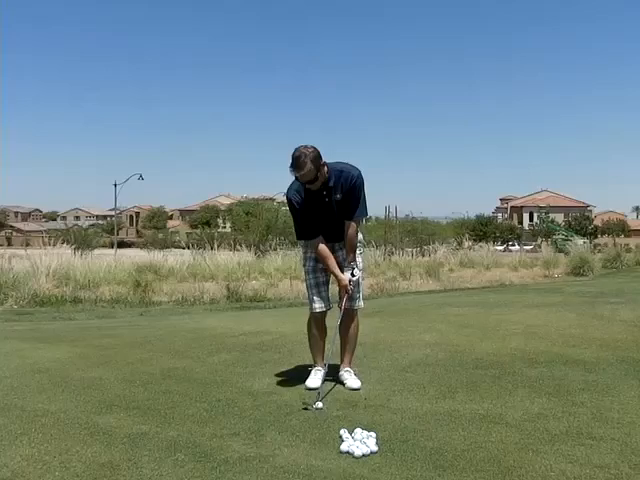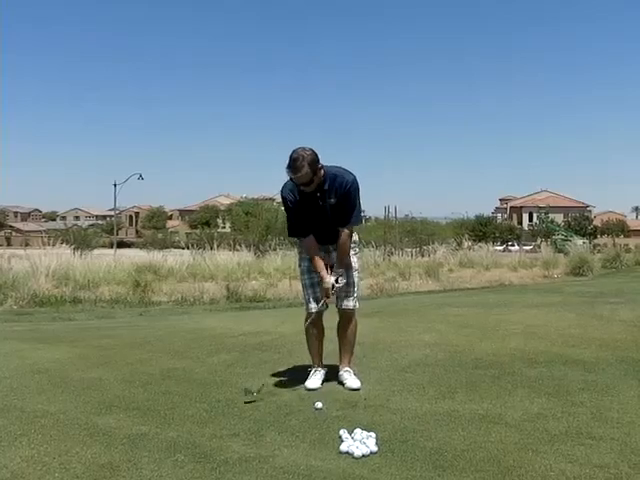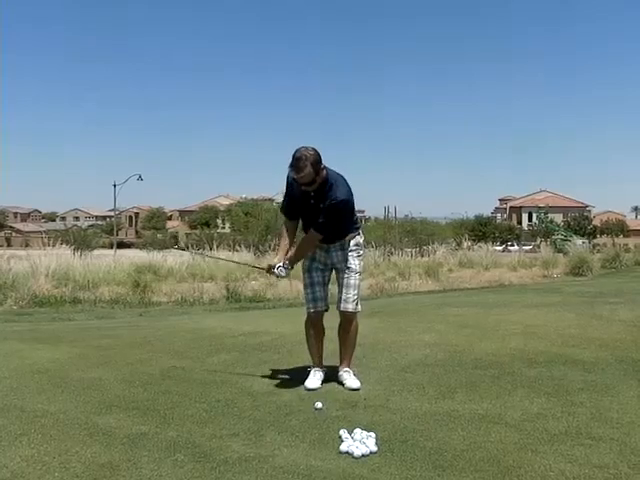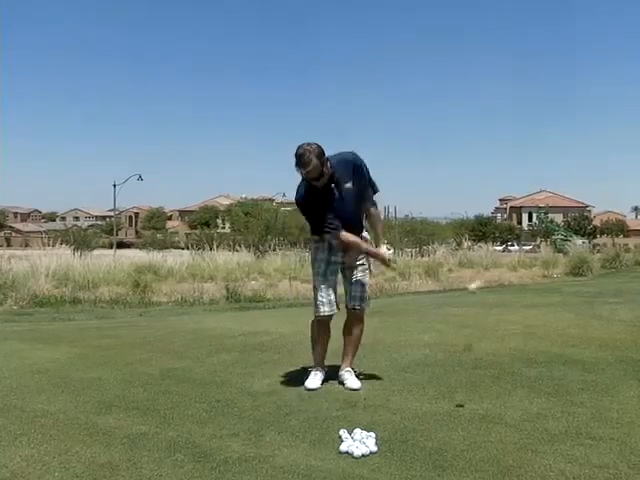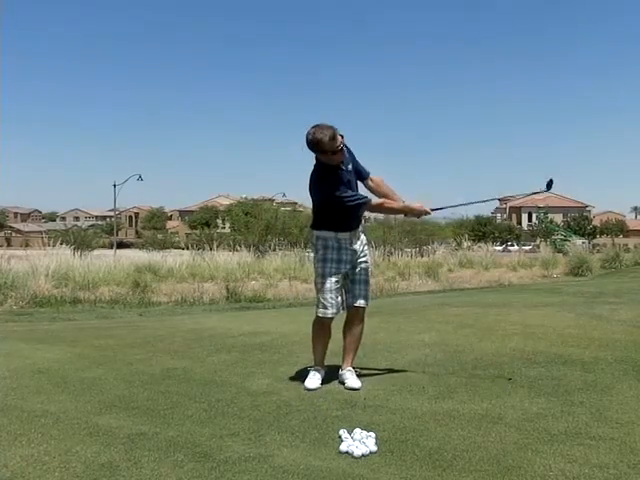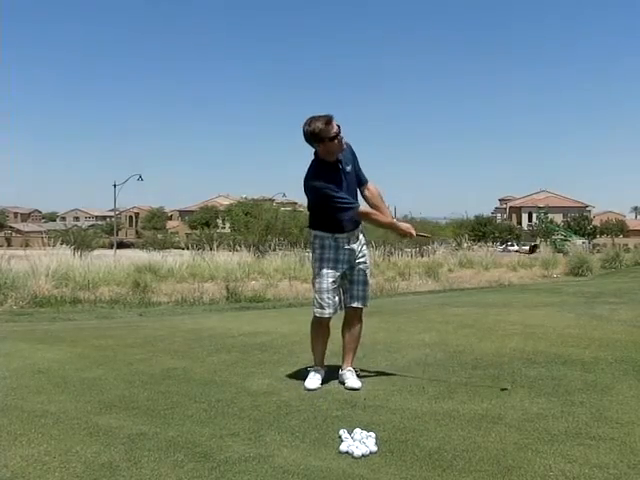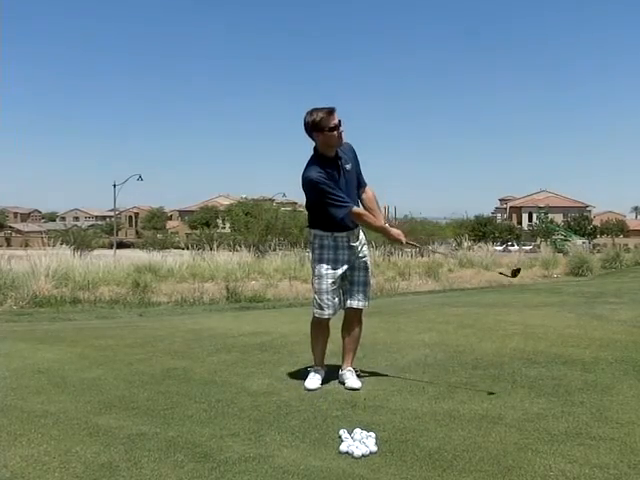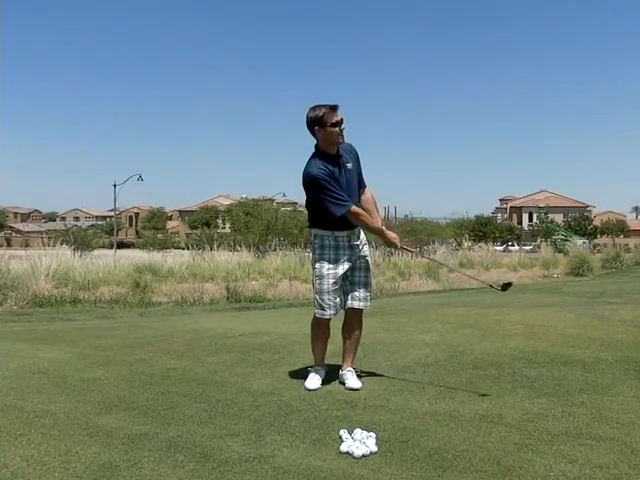
dt=0.4s
person 1, frame 1
left shoulder: (350, 176)
right shoulder: (295, 194)
left elbow: (352, 225)
right elbow: (315, 241)
left wrist: (349, 265)
right wrist: (337, 275)
left hip: (348, 244)
right hip: (315, 249)
left knee: (351, 308)
right knee: (317, 310)
left ankle: (346, 367)
right ankle: (318, 367)
person 1, frame 2
left shoulder: (345, 182)
right shoulder: (290, 192)
left elbow: (345, 230)
right elbow: (306, 239)
left wrist: (340, 271)
right wrist: (323, 276)
left hip: (342, 245)
right hip: (312, 250)
left knee: (348, 309)
right knee: (314, 311)
left ankle: (345, 368)
right ankle: (317, 367)
person 1, frame 3
left shoulder: (340, 194)
right shoulder: (294, 181)
left elbow: (313, 236)
right elbow: (290, 219)
left wrist: (289, 263)
right wrist: (281, 255)
left hip: (346, 245)
right hip: (314, 249)
left knee: (348, 311)
right knee: (315, 312)
left ankle: (345, 368)
right ankle: (317, 368)
person 1, frame 4
left shoulder: (351, 162)
right shoulder: (305, 196)
left elbow: (369, 204)
right elbow: (338, 235)
left wrist: (378, 245)
right wrist: (375, 254)
left hip: (359, 243)
right hip: (326, 246)
left knee: (357, 310)
right knee: (324, 312)
left ankle: (347, 368)
right ankle: (317, 368)
person 1, frame 5
left shoulder: (344, 152)
right shoulder: (323, 184)
left elbow: (370, 181)
right elbow: (374, 206)
left wrist: (403, 203)
right wrist: (409, 209)
left hip: (356, 238)
right hip: (331, 243)
left knee: (357, 308)
right knee: (326, 312)
left ankle: (347, 368)
right ankle: (317, 367)
person 1, frame 6
left shoulder: (347, 152)
right shoulder: (316, 182)
left elbow: (367, 188)
right elbow: (361, 212)
left wrist: (392, 220)
right wrist: (395, 227)
left hip: (355, 239)
right hip: (328, 243)
left knee: (355, 309)
right knee: (323, 311)
left ankle: (347, 368)
right ankle: (317, 367)
person 1, frame 7
left shoulder: (348, 151)
right shoulder: (314, 176)
left elbow: (364, 191)
right elbow: (353, 212)
left wrist: (385, 225)
right wrist: (387, 231)
left hip: (356, 239)
right hip: (327, 242)
left knee: (355, 308)
right knee: (323, 311)
left ankle: (347, 368)
right ankle: (317, 368)
person 1, frame 8
left shoulder: (349, 152)
right shoulder: (315, 172)
left elbow: (364, 192)
right elbow: (351, 211)
left wrist: (381, 227)
right wrist: (383, 234)
left hip: (357, 238)
right hip: (328, 242)
left knee: (356, 308)
right knee: (324, 311)
left ankle: (347, 368)
right ankle: (317, 368)
